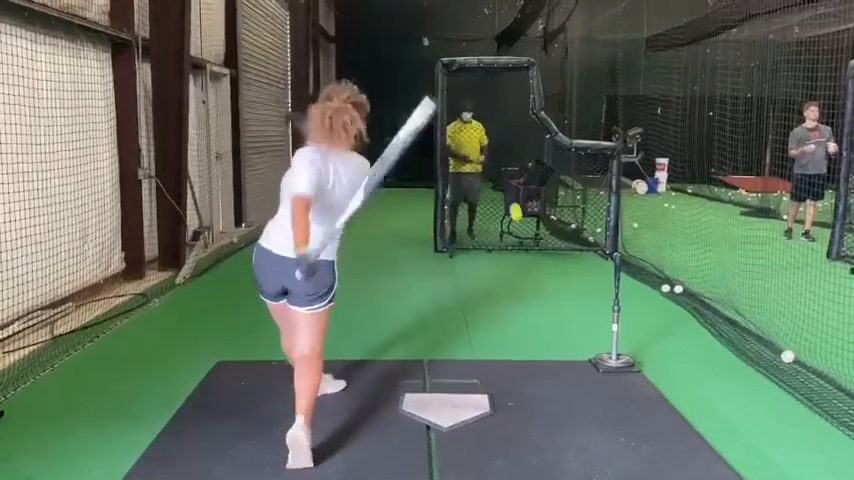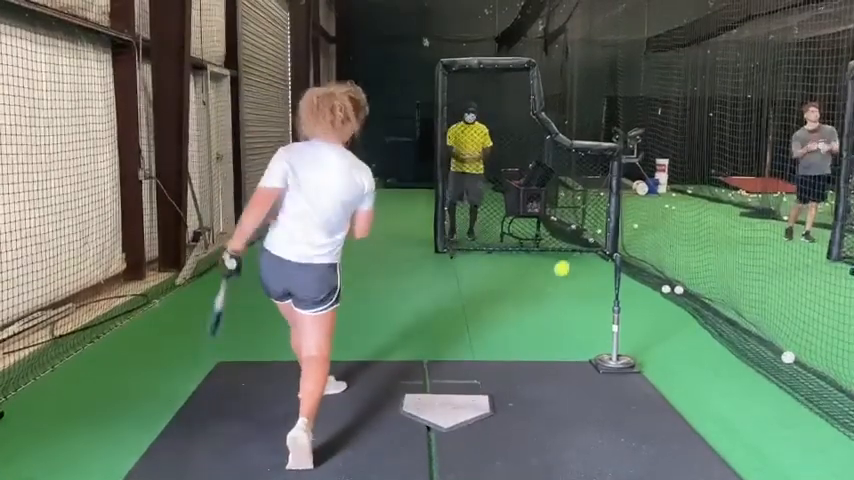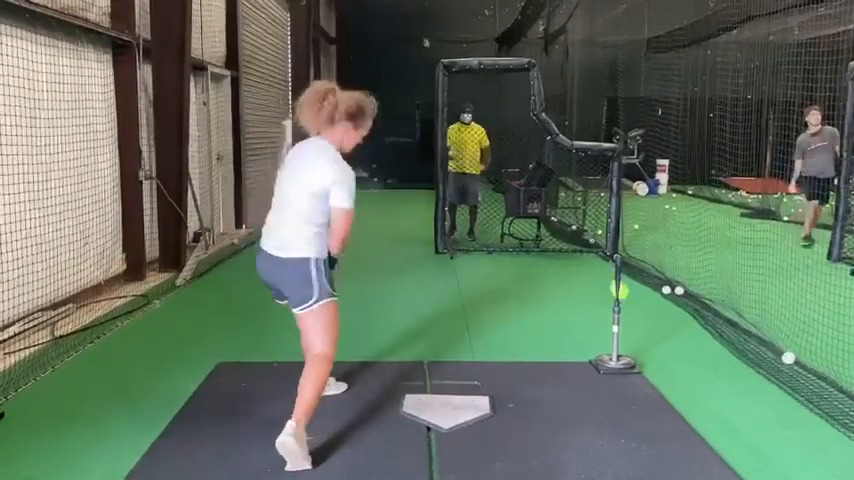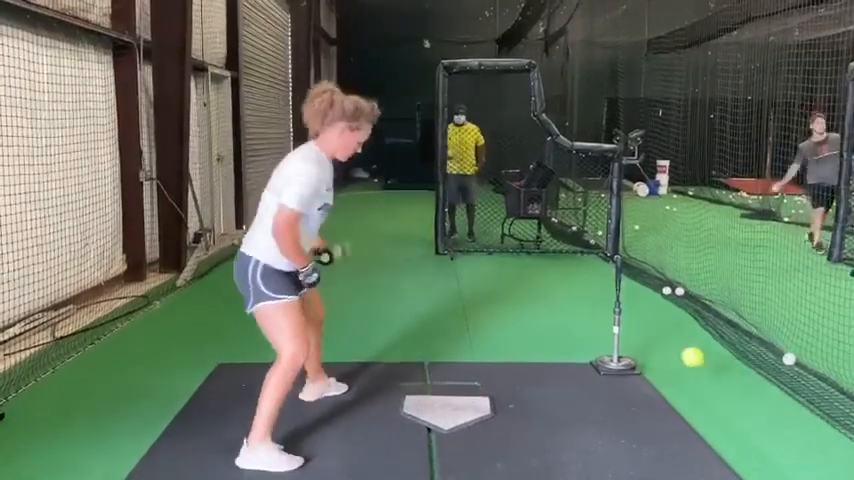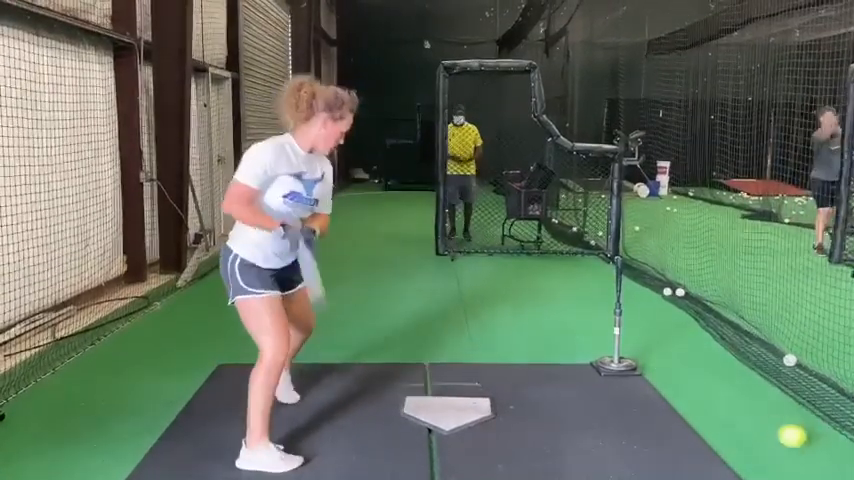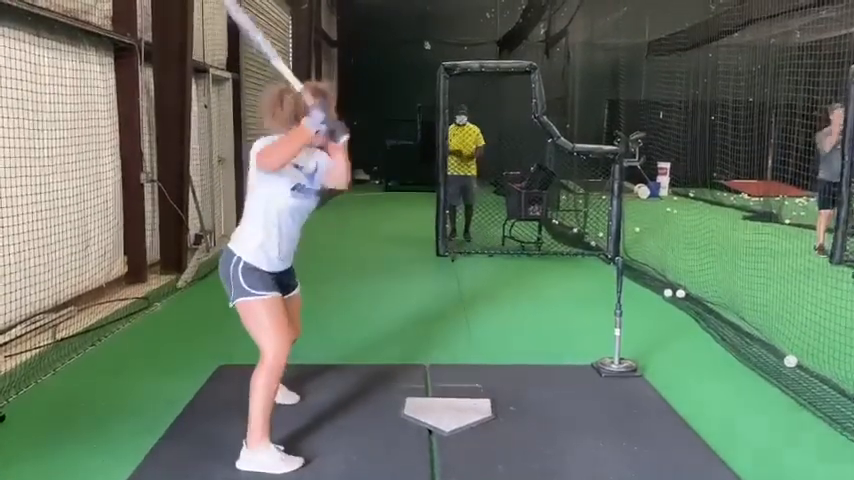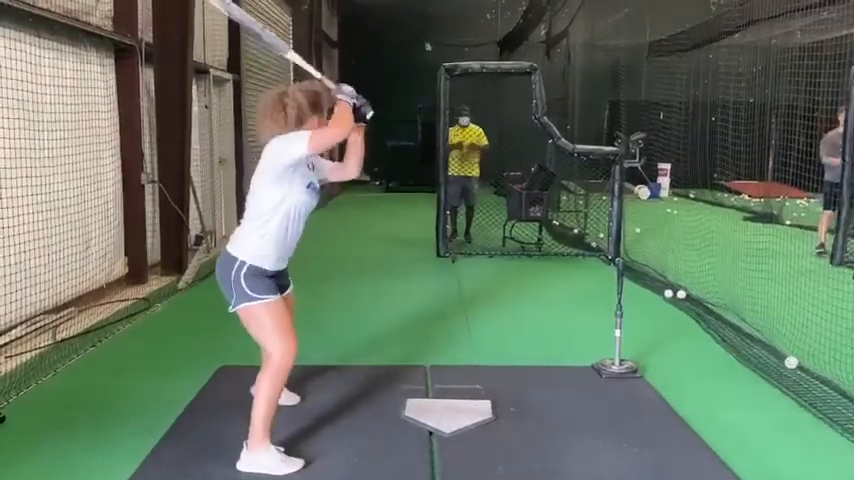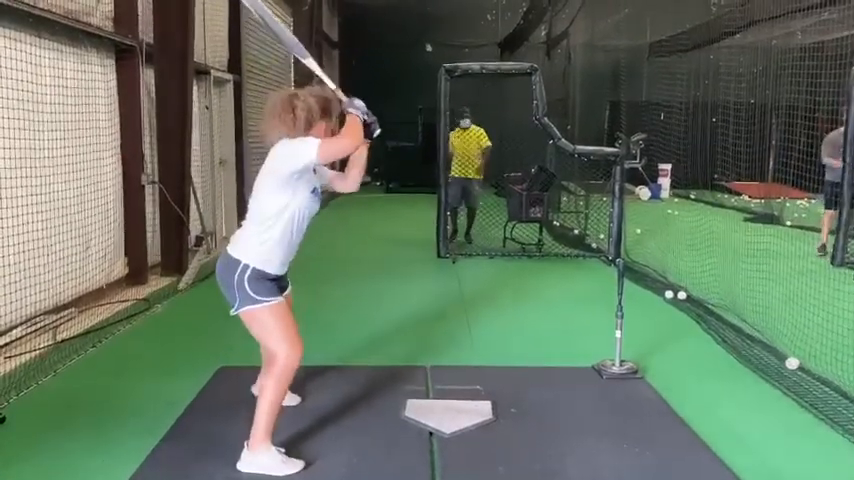
dt=0.3s
person 1, frame 1
left shoulder: (308, 158)
right shoulder: (361, 167)
left elbow: (300, 206)
left wrist: (301, 250)
left hip: (271, 257)
right hip: (317, 269)
left knee: (291, 333)
right knee: (308, 350)
left ankle: (313, 381)
right ankle: (301, 425)
person 1, frame 2
left shoulder: (288, 155)
right shoulder: (360, 174)
left elbow: (260, 205)
right elbow: (361, 229)
left wrist: (234, 247)
left hip: (274, 261)
right hip: (318, 270)
left knee: (301, 326)
right knee: (316, 353)
left ankle: (317, 382)
right ankle: (303, 427)
person 1, frame 3
left shoulder: (298, 151)
right shoulder: (339, 171)
right elbow: (339, 234)
right wrist: (331, 252)
left hip: (270, 258)
right hip: (302, 264)
left knee: (314, 321)
right knee: (322, 351)
left ankle: (319, 382)
right ankle: (295, 429)
person 1, frame 4
left shoulder: (320, 163)
right shoulder: (307, 166)
right elbow: (282, 230)
left wrist: (320, 246)
right wrist: (306, 267)
left hip: (286, 266)
right hip: (261, 268)
left knee: (314, 322)
right knee: (293, 354)
left ankle: (316, 382)
right ankle: (256, 445)
person 1, frame 5
left shoulder: (322, 166)
right shoulder: (268, 152)
left elbow: (321, 216)
right elbow: (233, 204)
left wrist: (311, 228)
right wrist: (281, 227)
left hip: (284, 261)
right hip: (248, 262)
left knee: (305, 324)
right knee: (274, 349)
left ankle: (278, 376)
right ankle: (255, 447)
person 1, frame 6
left shoulder: (317, 158)
right shoulder: (266, 147)
left elbow: (342, 181)
right elbow: (268, 162)
left wrist: (337, 139)
right wrist: (312, 123)
left hip: (281, 265)
right hip: (247, 264)
left knee: (290, 333)
right knee: (276, 349)
left ankle: (268, 384)
right ankle: (256, 448)
person 1, frame 7
left shoulder: (307, 160)
right shoulder: (284, 147)
left elbow: (349, 170)
right elbow: (337, 132)
left wrist: (359, 122)
right wrist: (344, 100)
left hip: (271, 265)
right hip: (245, 267)
left knee: (282, 334)
right knee: (282, 351)
left ankle: (266, 385)
right ankle: (256, 450)
person 1, frame 8
left shoulder: (309, 163)
right shoulder: (291, 151)
left elbow: (348, 183)
right elbow: (348, 144)
left wrist: (365, 137)
right wrist: (355, 114)
left hip: (268, 267)
right hip: (246, 270)
left knee: (279, 332)
right knee: (289, 352)
left ankle: (265, 383)
person 2, frame 1
left shoulder: (826, 130)
right shoulder: (797, 132)
left elbow: (831, 148)
right elbow: (791, 152)
left wrist: (833, 149)
right wrist: (802, 150)
left hip: (819, 173)
right hip: (801, 172)
left knee: (812, 202)
right knee: (796, 202)
left ankle: (806, 231)
right ankle: (789, 228)
person 2, frame 2
left shoulder: (829, 130)
right shoulder: (799, 134)
left elbow: (837, 148)
right elbow: (795, 153)
left wrist: (828, 147)
right wrist: (807, 148)
left hip: (823, 174)
right hip: (805, 174)
left knee: (814, 204)
right knee: (801, 203)
left ankle: (806, 232)
right ankle: (789, 227)
person 2, frame 3
left shoulder: (832, 132)
right shoulder: (801, 139)
left elbow: (840, 151)
right elbow: (798, 161)
right wrist: (793, 180)
left hip: (826, 177)
right hip: (809, 176)
left knee: (819, 207)
right knee: (813, 203)
left ankle: (808, 233)
right ankle: (805, 234)
person 2, frame 4
left shoulder: (837, 139)
right shoulder: (805, 146)
right elbow: (795, 166)
right wrist: (783, 182)
left hip: (833, 184)
right hip: (815, 183)
left knee: (824, 212)
right knee: (819, 210)
left ankle: (812, 232)
right ankle: (817, 242)
person 2, frame 5
left shoulder: (841, 133)
right shoulder: (817, 136)
right elbow: (825, 135)
right wrist: (830, 125)
left hip: (837, 179)
right hip: (820, 179)
left knee: (835, 209)
right knee: (823, 210)
right ankle: (818, 243)
person 2, frame 6
right shoulder: (822, 135)
right elbow: (826, 147)
right wrist: (836, 132)
right hip: (827, 180)
right knee: (825, 212)
right ankle: (820, 244)
person 2, frame 7
right shoulder: (829, 138)
right elbow: (824, 159)
right wrist: (841, 161)
right hip: (832, 181)
right knee: (828, 213)
right ankle: (821, 243)
person 2, frame 8
right shoulder: (833, 136)
right elbow: (825, 158)
right wrist: (840, 164)
right hip: (833, 180)
right knee: (830, 212)
right ankle: (823, 244)
person 3, frame 1
left shoulder: (479, 127)
right shoulder: (451, 128)
left elbow: (484, 145)
right elbow: (447, 148)
left wrist: (483, 156)
right wrist: (460, 156)
left hip: (474, 170)
right hip: (456, 170)
left knee: (473, 201)
right knee: (454, 202)
left ankle: (470, 228)
right ankle: (452, 231)
person 3, frame 2
left shoulder: (483, 130)
right shoulder: (454, 129)
left elbow: (487, 149)
right elbow: (448, 148)
left wrist: (480, 156)
right wrist: (457, 157)
left hip: (475, 172)
right hip: (457, 170)
left knee: (474, 203)
right knee: (452, 200)
left ankle: (471, 229)
right ankle: (452, 227)
person 3, frame 3
left shoulder: (479, 130)
right shoulder: (452, 129)
left elbow: (486, 148)
left wrist: (485, 164)
right wrist: (448, 155)
left hip: (473, 172)
right hip: (455, 171)
left knee: (473, 203)
right knee: (452, 201)
left ankle: (471, 230)
right ankle: (452, 226)
person 3, frame 4
left shoulder: (474, 129)
right shoulder: (446, 130)
left elbow: (480, 146)
left wrist: (481, 162)
left hip: (469, 171)
right hip: (452, 171)
left knee: (470, 202)
right knee: (451, 201)
left ankle: (471, 231)
right ankle: (452, 227)
person 3, frame 5
left shoulder: (473, 130)
right shoulder: (447, 130)
left elbow: (479, 147)
left wrist: (474, 157)
right wrist: (450, 156)
left hip: (469, 171)
right hip: (451, 172)
left knee: (468, 202)
right knee: (451, 202)
left ankle: (466, 229)
right ankle: (452, 228)
person 3, frame 6
left shoulder: (475, 130)
right shoulder: (448, 130)
left elbow: (481, 149)
left wrist: (474, 155)
right wrist: (452, 152)
left hip: (470, 172)
right hip: (453, 172)
left knee: (469, 204)
right knee: (452, 203)
left ankle: (467, 230)
right ankle: (453, 229)
person 3, frame 7
left shoulder: (478, 130)
right shoulder: (451, 131)
left elbow: (486, 147)
left wrist: (476, 146)
right wrist: (453, 146)
left hip: (471, 173)
right hip: (454, 173)
left knee: (470, 204)
right knee: (453, 204)
left ankle: (467, 231)
right ankle: (454, 230)
person 3, frame 8
left shoulder: (479, 132)
right shoulder: (453, 135)
left elbow: (487, 150)
right elbow: (450, 154)
left wrist: (482, 164)
left hip: (474, 176)
right hip: (456, 175)
left knee: (472, 206)
right knee: (453, 205)
left ankle: (468, 232)
right ankle: (454, 230)
